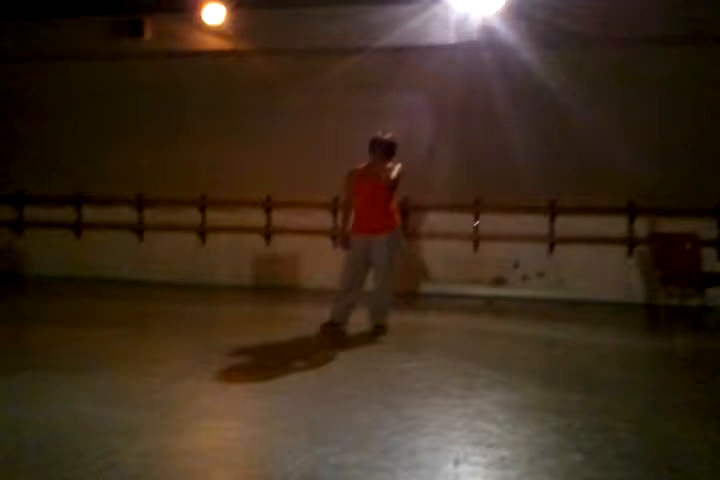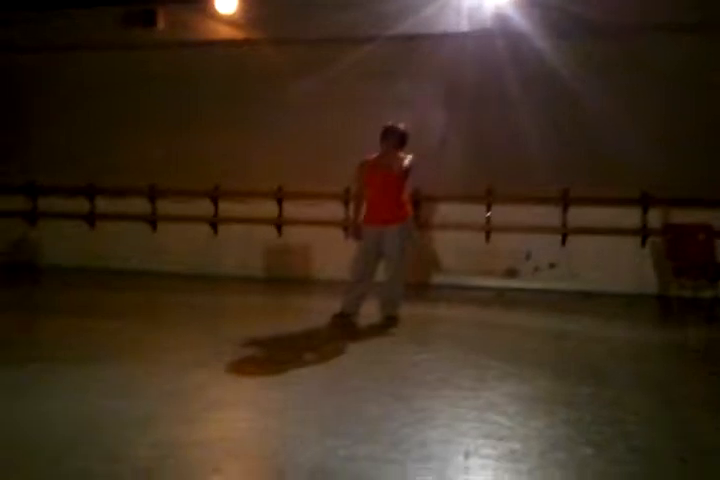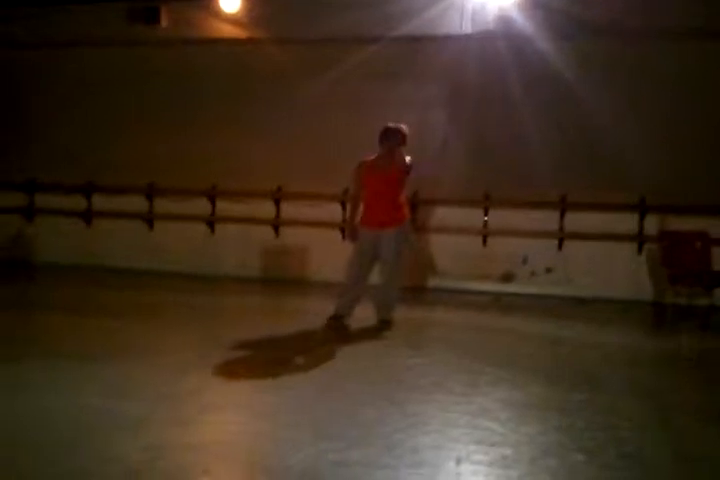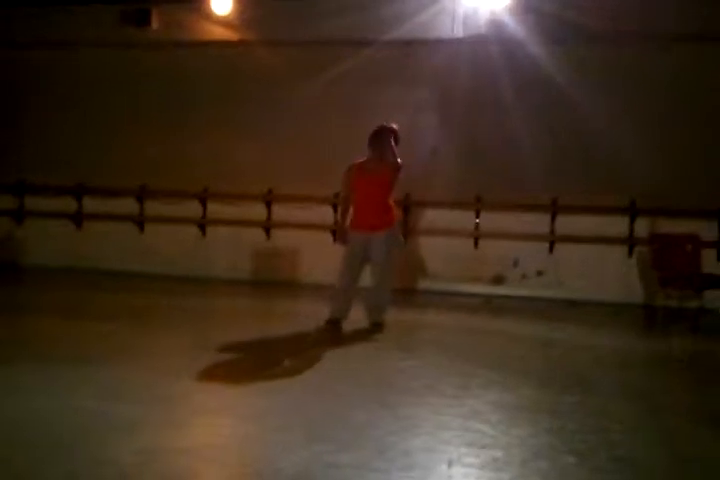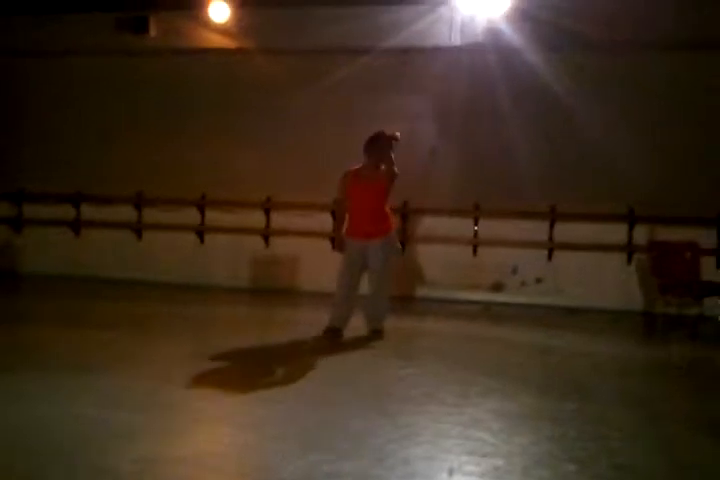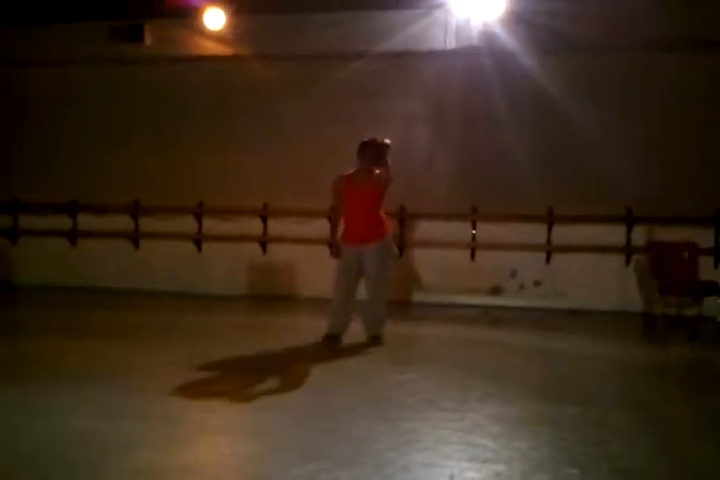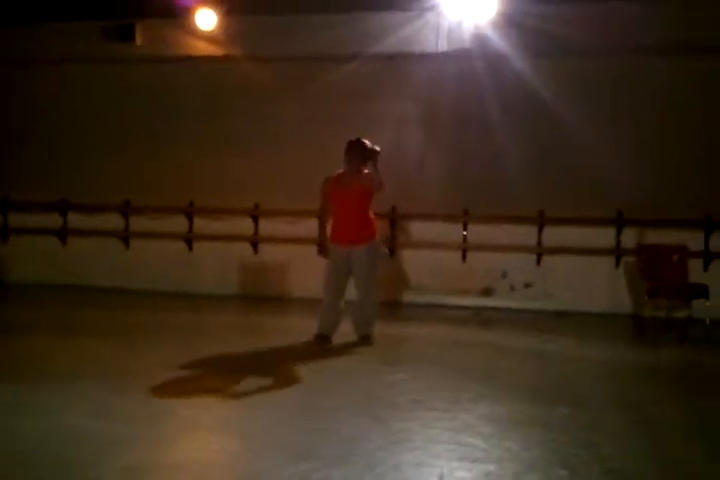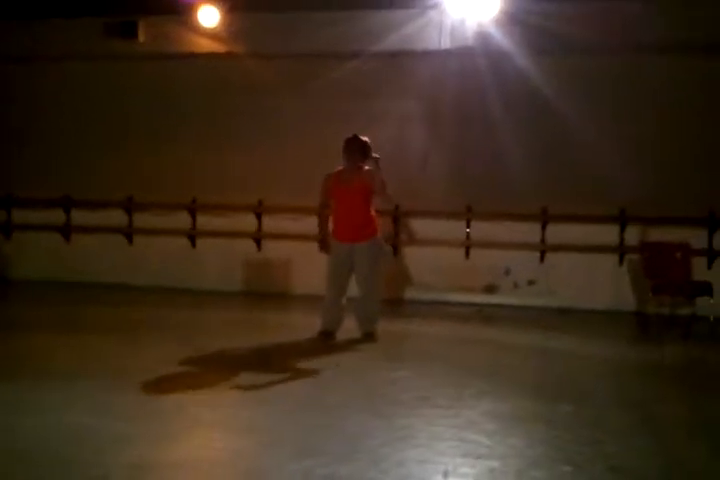
dt=0.1s
person 1, frame 1
left shoulder: (394, 170)
right shoulder: (355, 175)
left elbow: (387, 180)
right elbow: (348, 203)
left wrist: (381, 163)
right wrist: (343, 231)
left hip: (385, 234)
right hip: (359, 234)
left knee: (383, 280)
right knee: (350, 279)
left ankle: (379, 321)
right ankle: (337, 320)
person 1, frame 2
left shoulder: (405, 161)
right shoulder: (366, 165)
left elbow: (400, 169)
right elbow: (359, 194)
left wrist: (395, 151)
right wrist: (355, 222)
left hip: (397, 224)
right hip: (371, 224)
left knee: (394, 272)
right knee: (360, 270)
left ankle: (390, 312)
right ankle: (347, 312)
person 1, frame 3
left shoulder: (403, 165)
right shoulder: (364, 167)
left elbow: (402, 163)
right elbow: (356, 196)
left wrist: (399, 140)
right wrist: (351, 224)
left hip: (394, 227)
right hip: (368, 226)
left knee: (390, 274)
right knee: (356, 272)
left ankle: (384, 316)
right ankle: (339, 315)
person 1, frame 4
left shoulder: (391, 167)
right shoulder: (354, 170)
left elbow: (393, 162)
right elbow: (346, 199)
left wrist: (389, 139)
right wrist: (341, 226)
left hip: (384, 230)
right hip: (357, 230)
left knee: (381, 277)
right knee: (347, 275)
left ankle: (376, 318)
right ankle: (335, 317)
person 1, frame 5
left shoulder: (386, 174)
right shoulder: (349, 176)
left elbow: (392, 171)
right elbow: (342, 206)
left wrist: (390, 147)
right wrist: (338, 234)
left hip: (381, 238)
right hip: (354, 237)
left knee: (379, 285)
right knee: (346, 284)
left ankle: (376, 325)
right ankle: (336, 324)
person 1, frame 6
left shoulder: (379, 179)
right shoulder: (342, 181)
left elbow: (388, 177)
right elbow: (335, 211)
left wrist: (384, 153)
right wrist: (334, 239)
left hip: (376, 242)
right hip: (349, 243)
left knee: (376, 290)
right knee: (342, 290)
left ankle: (375, 331)
right ankle: (334, 331)
person 1, frame 7
left shoulder: (368, 178)
right shoulder: (331, 182)
left elbow: (379, 187)
right elbow: (324, 212)
left wrist: (374, 161)
right wrist: (321, 240)
left hip: (365, 243)
right hip: (338, 244)
left knee: (366, 290)
right knee: (332, 289)
left ankle: (364, 331)
right ankle: (325, 330)
person 1, frame 8
left shoulder: (369, 175)
right shoulder: (331, 179)
left elbow: (384, 195)
right elbow: (323, 208)
left wrist: (376, 165)
right wrist: (322, 235)
left hip: (367, 240)
right hip: (339, 241)
left knee: (369, 287)
right knee: (334, 286)
left ankle: (368, 328)
right ankle: (329, 327)
